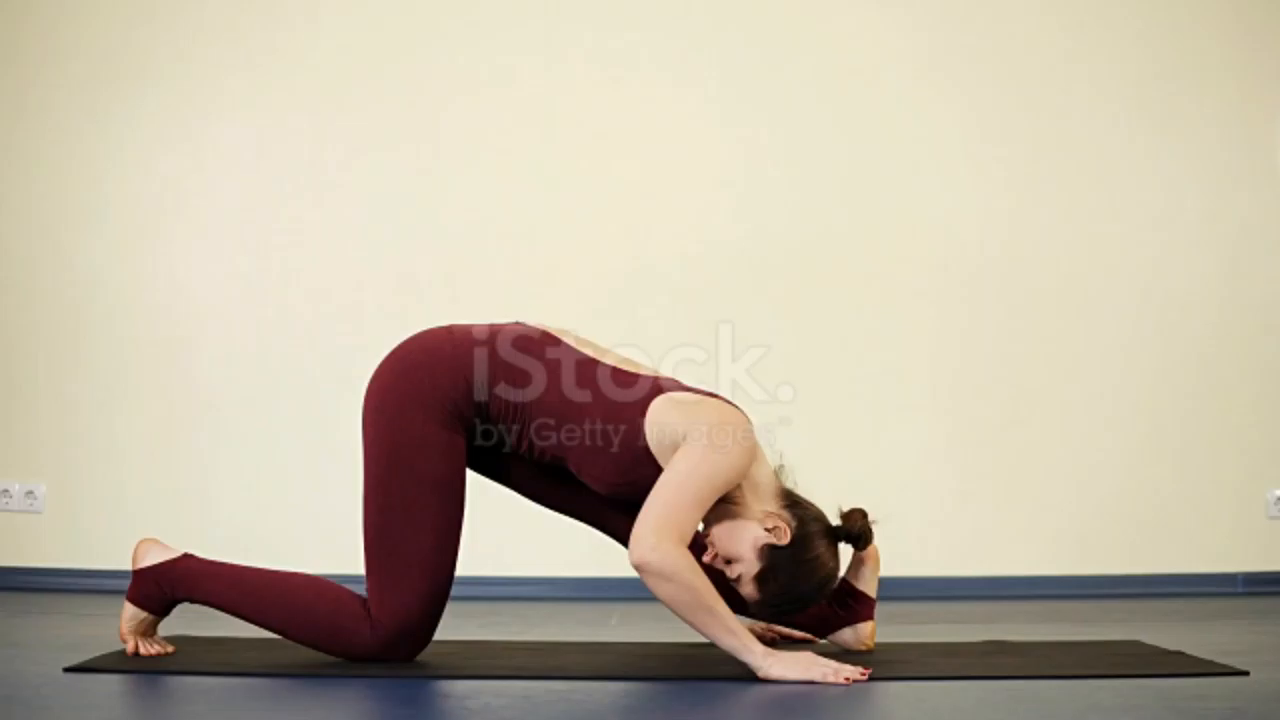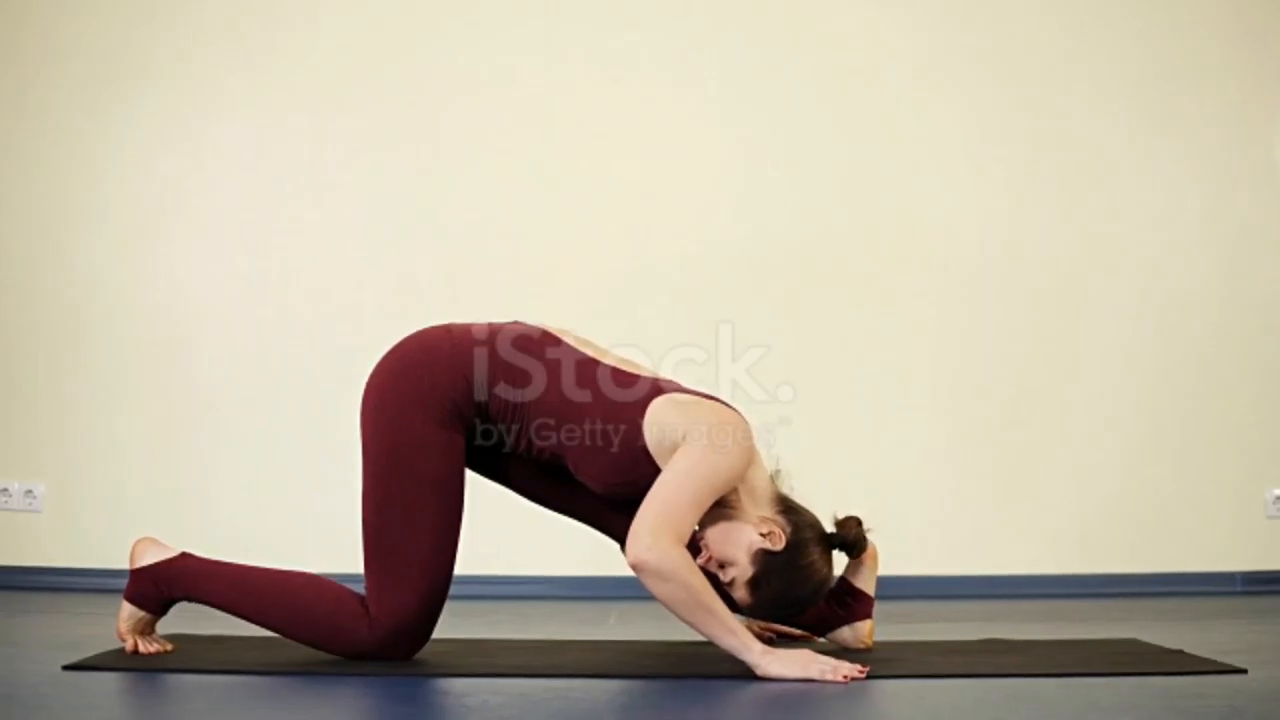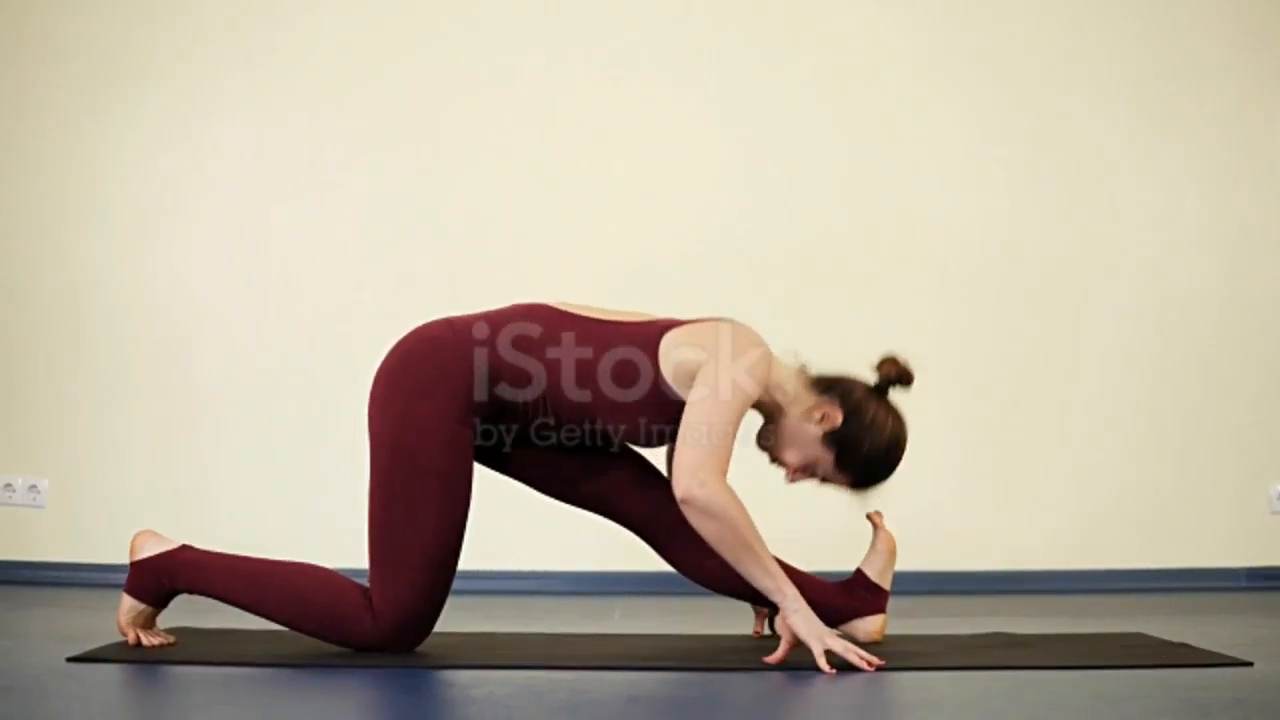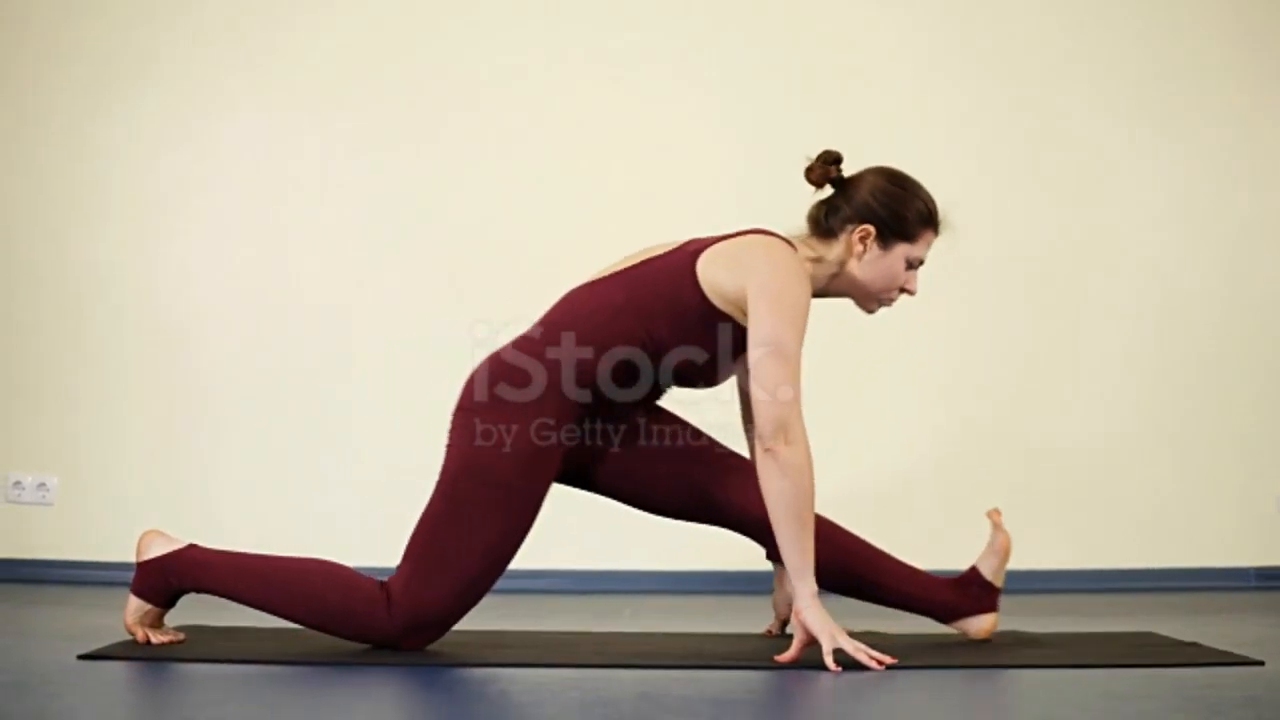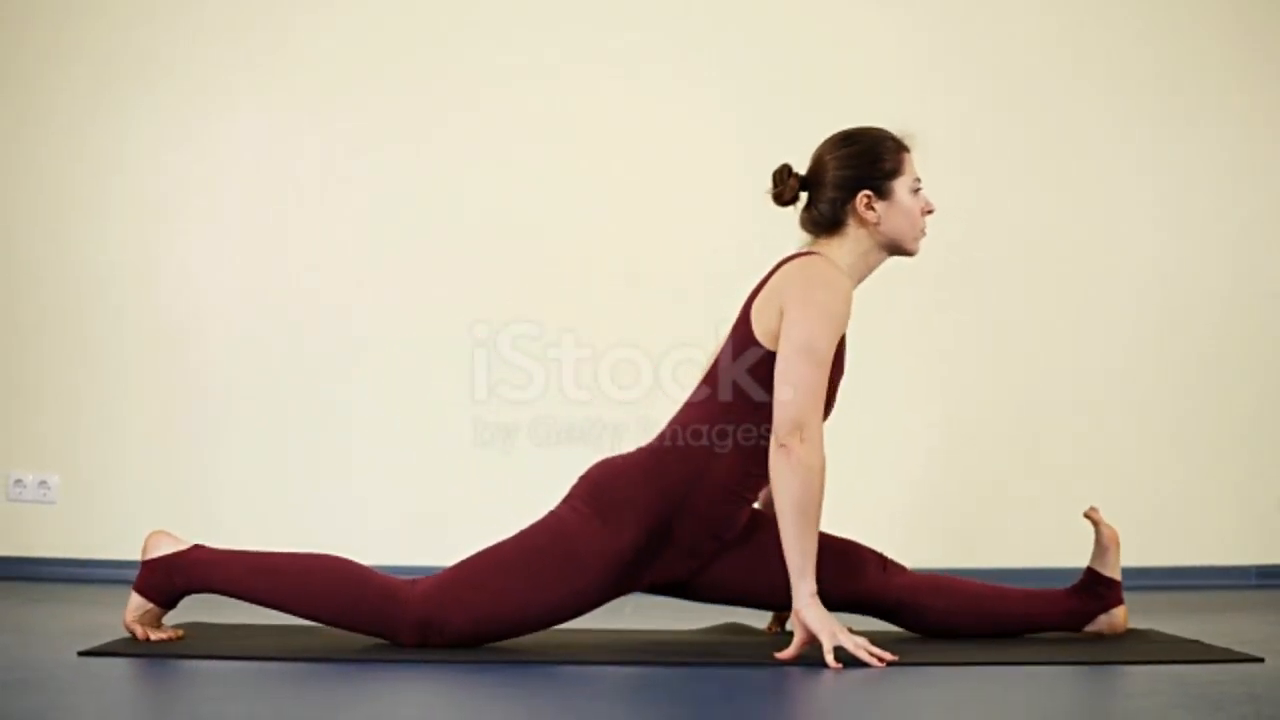
dt=0.7s
person 1, frame 1
left shoulder: (723, 471)
right shoulder: (727, 445)
left elbow: (665, 546)
right elbow: (652, 555)
right wrist: (760, 654)
left hip: (482, 398)
right hip: (430, 386)
right knee: (391, 633)
right ankle: (168, 573)
person 1, frame 2
left shoulder: (702, 464)
right shoulder: (724, 447)
left elbow: (654, 543)
right elbow: (649, 556)
right wrist: (757, 653)
left hip: (478, 394)
right hip: (429, 384)
right knee: (389, 632)
right ankle: (164, 573)
person 1, frame 3
left shoulder: (730, 369)
right shoulder: (743, 359)
left elbow: (687, 500)
right elbow: (700, 491)
left wrist: (777, 590)
right wrist: (788, 598)
left hip: (494, 396)
right hip: (435, 384)
right knee: (391, 625)
right ankle: (166, 567)
person 1, frame 4
left shoulder: (769, 272)
right shoulder: (779, 272)
left elbow: (762, 444)
right elbow: (781, 440)
left wrist: (791, 565)
right wrist: (810, 598)
left hip: (583, 411)
right hip: (521, 413)
left knee: (749, 499)
right knee: (403, 620)
left ankle: (956, 603)
right ankle: (175, 565)
person 1, frame 5
left shoulder: (811, 279)
right shoulder: (822, 283)
left elbow: (775, 439)
right elbow: (793, 440)
left wrist: (793, 575)
right wrist: (806, 600)
left hip: (695, 529)
right hip: (632, 517)
left knee: (889, 588)
right knee: (417, 617)
right ankle: (180, 565)
